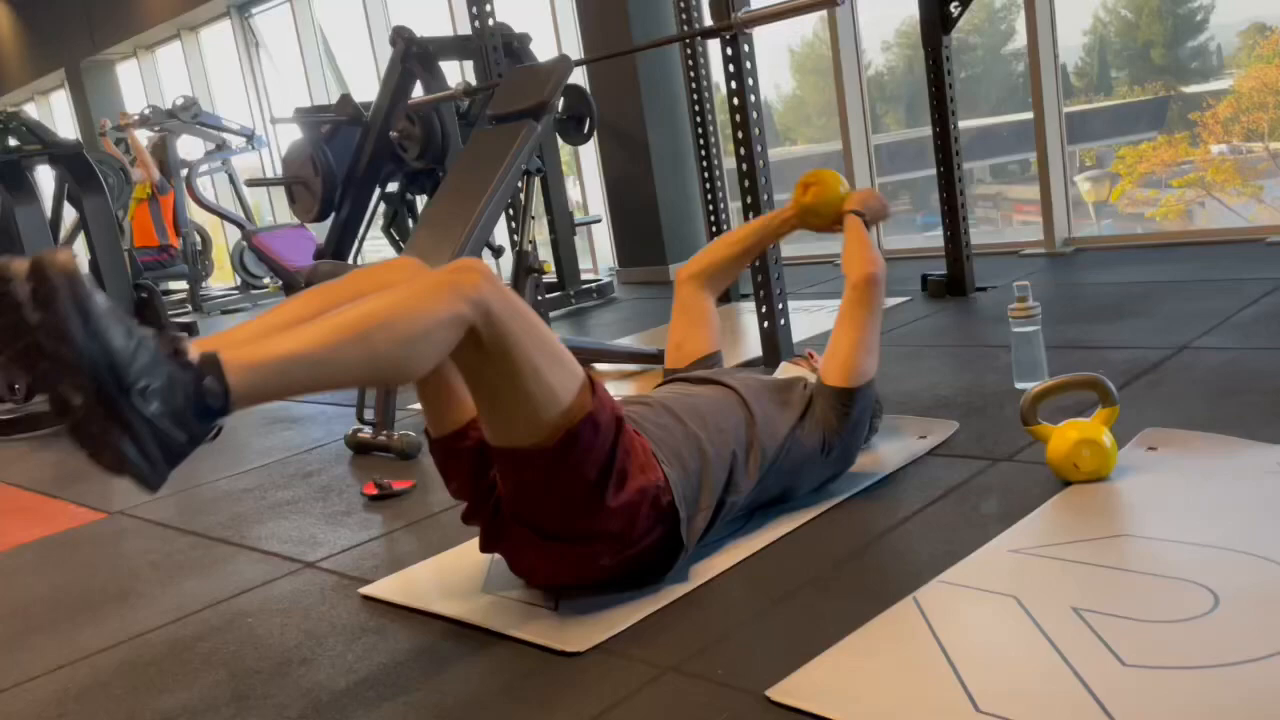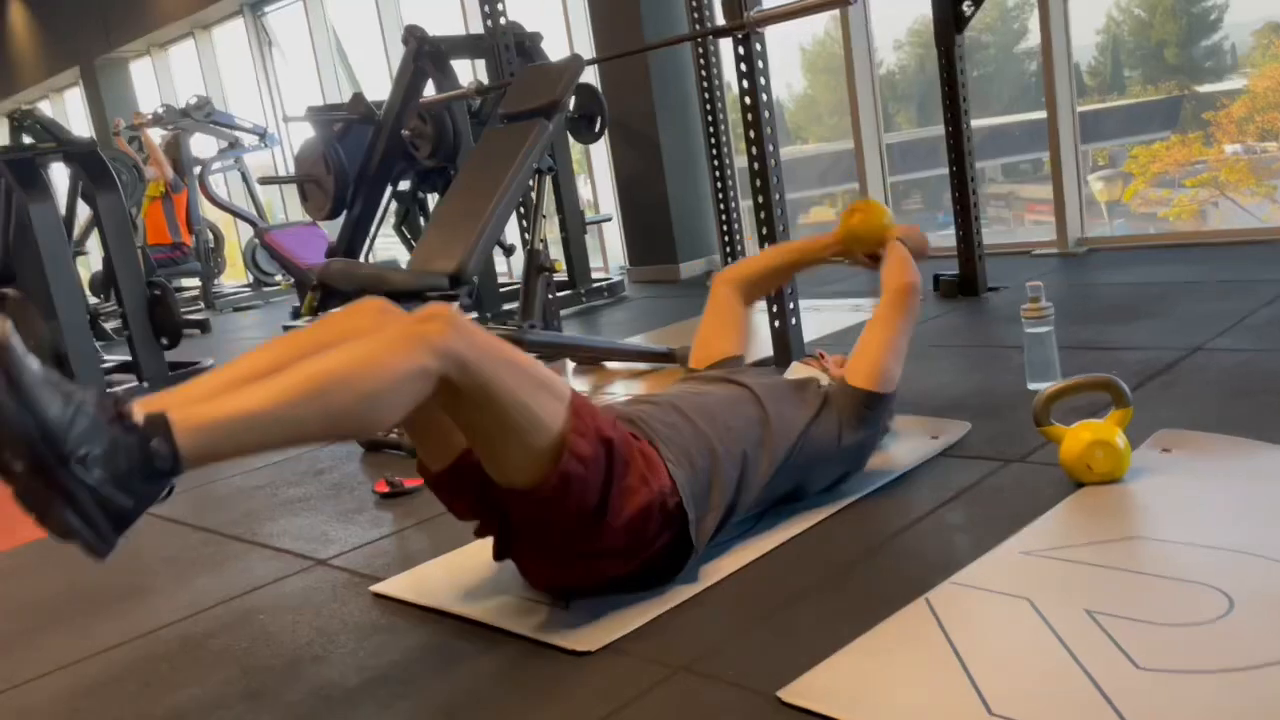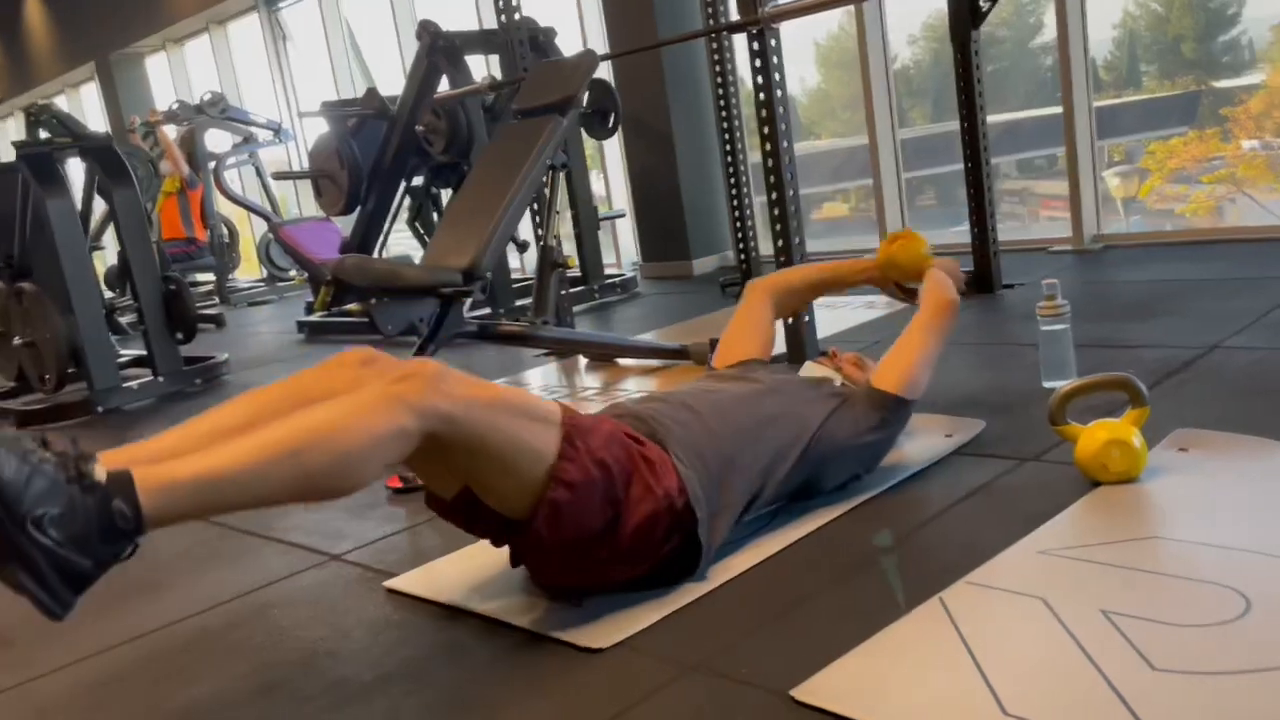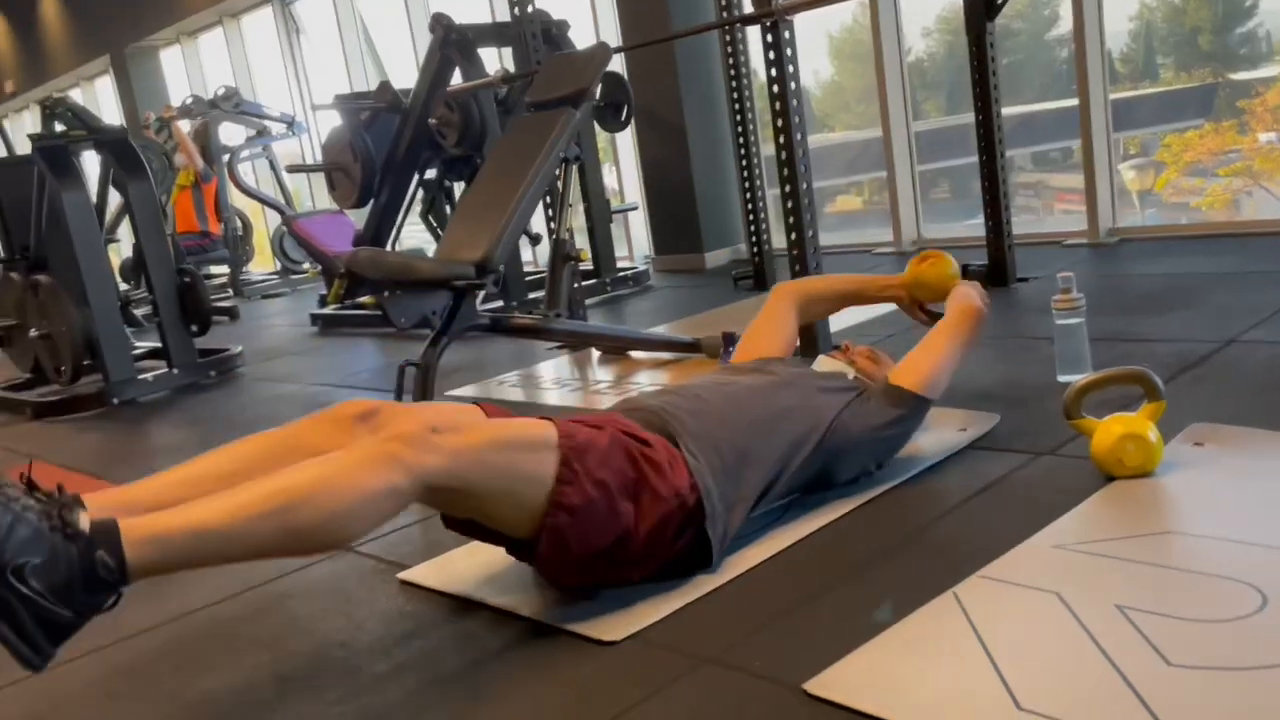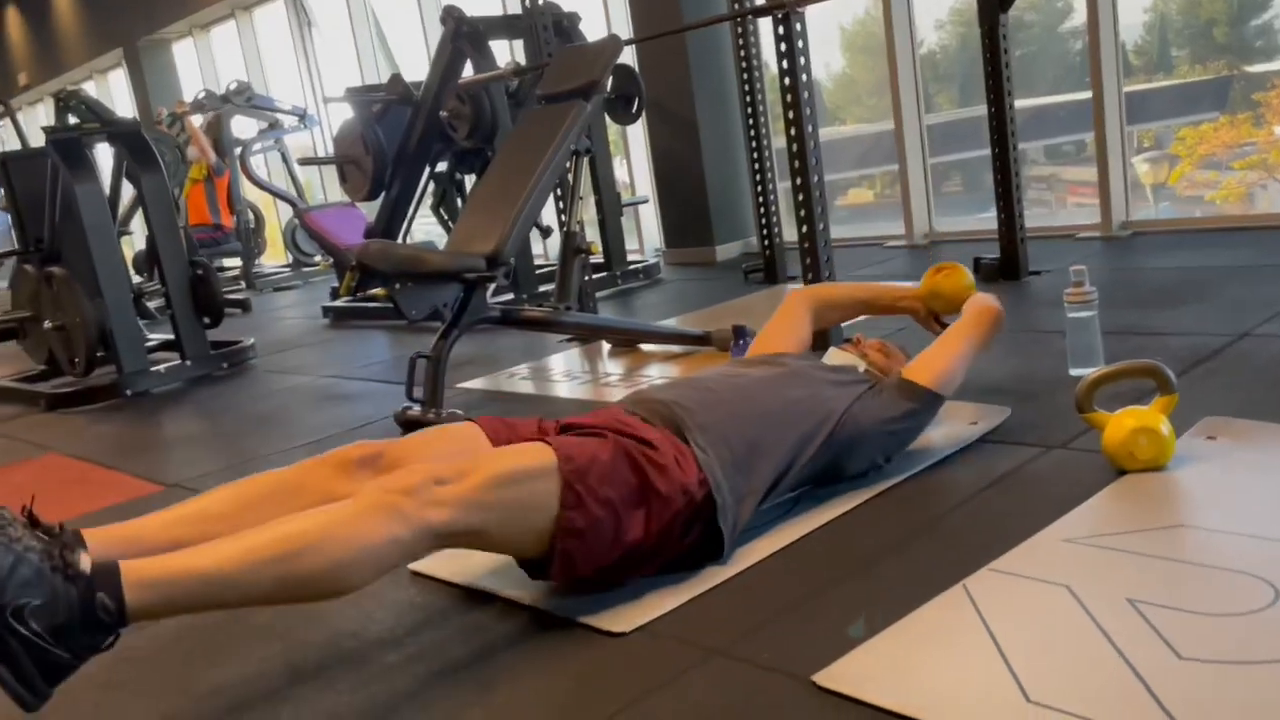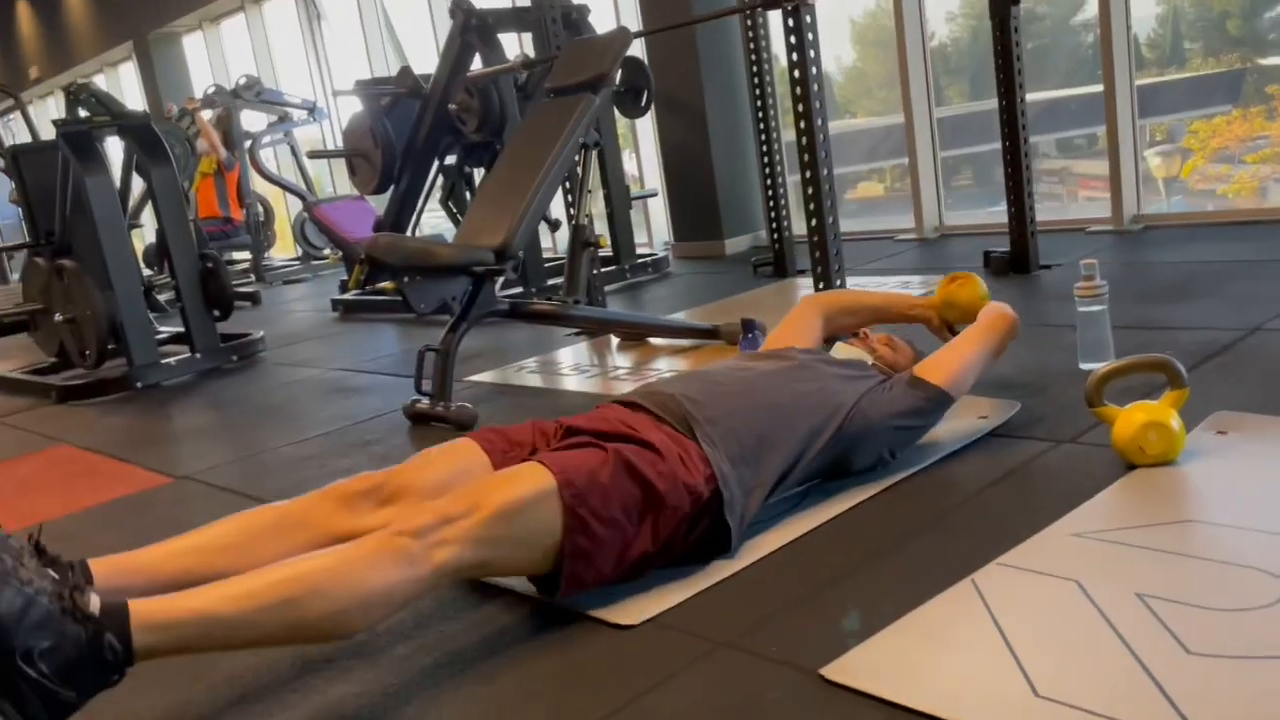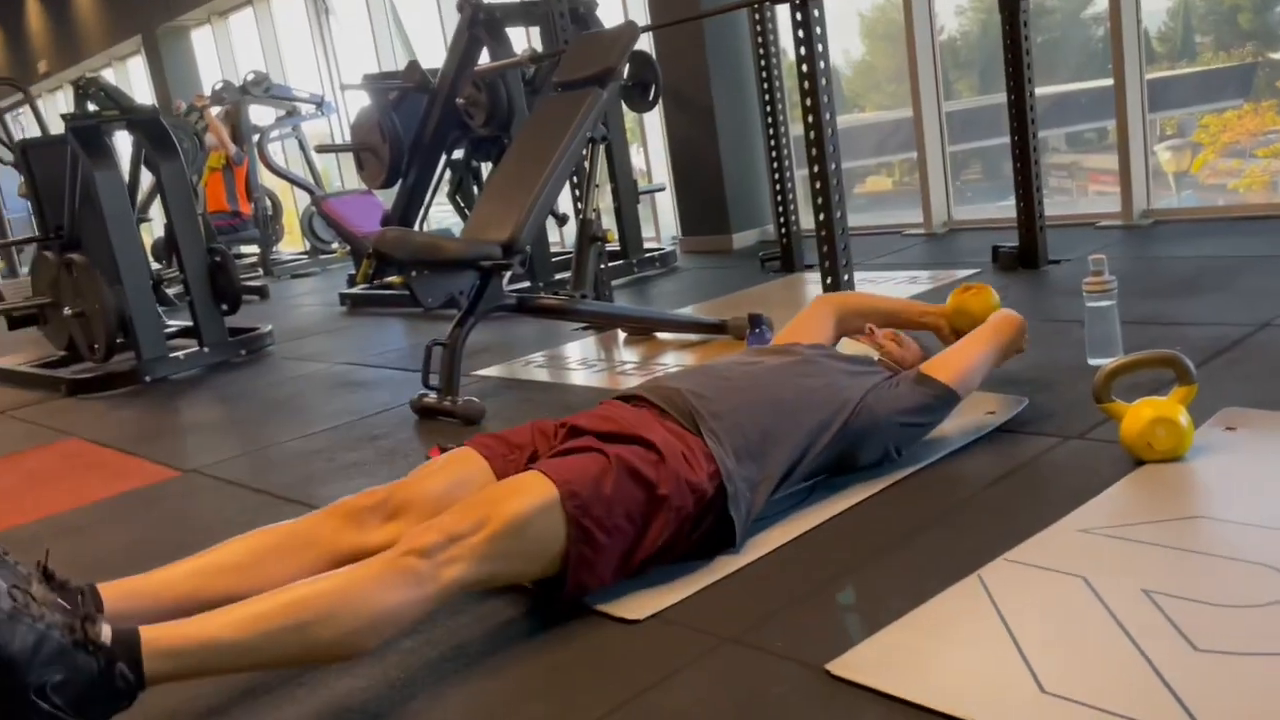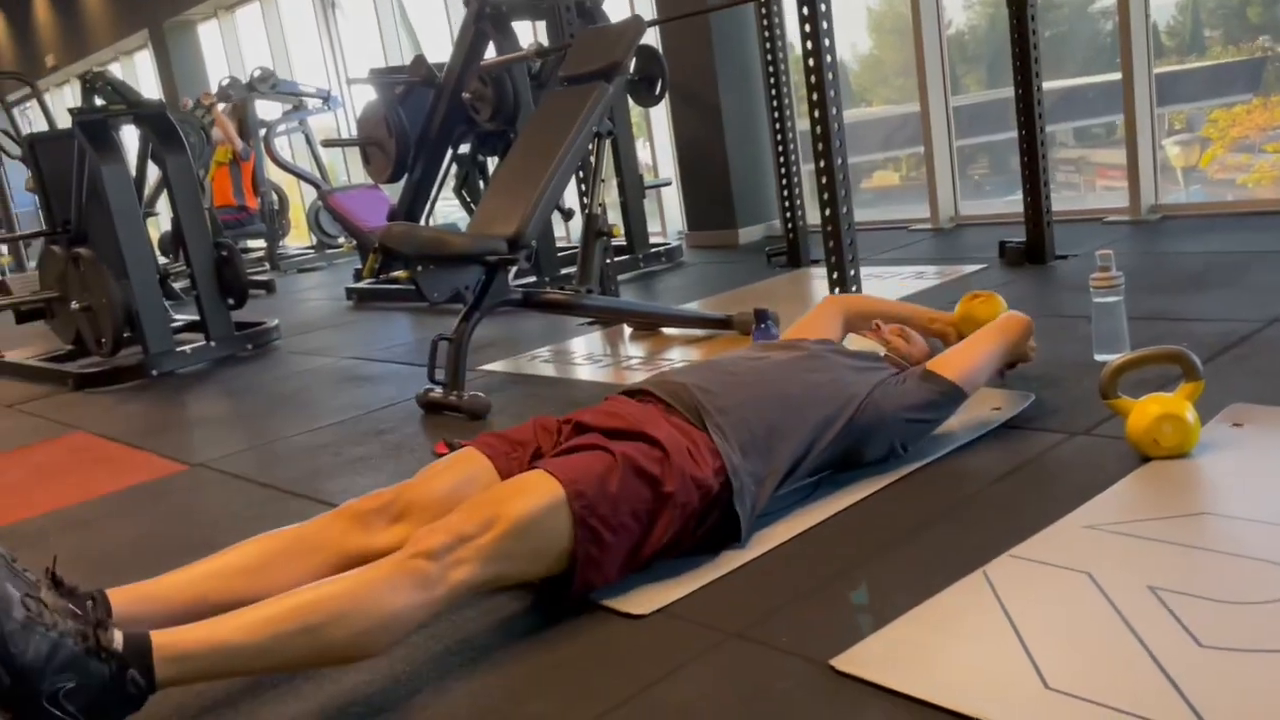
dt=0.1s
person 1, frame 1
left shoulder: (823, 433)
right shoulder: (713, 383)
left elbow: (863, 301)
right elbow: (693, 280)
left wrist: (852, 228)
right wrist: (787, 216)
left hip: (621, 509)
right hip: (530, 496)
left knee: (466, 286)
right knee: (392, 277)
left ankle: (176, 403)
right ankle: (159, 376)
person 1, frame 2
left shoulder: (834, 427)
right shoulder: (734, 383)
left elbow: (898, 304)
right elbow: (732, 286)
left wrist: (894, 250)
right wrist: (836, 242)
left hip: (632, 515)
right hip: (547, 503)
left knee: (437, 335)
right knee: (372, 318)
left ankle: (133, 456)
right ankle: (115, 431)
person 1, frame 3
left shoulder: (850, 433)
right shoulder: (754, 379)
left elbow: (922, 344)
right elbow: (766, 288)
left wrist: (934, 286)
right wrist: (870, 266)
left hip: (646, 498)
right hip: (582, 457)
left knee: (415, 396)
right knee: (361, 370)
left ankle: (102, 519)
right ankle: (85, 479)
person 1, frame 4
left shoulder: (863, 423)
right shoulder: (779, 379)
left elbow: (953, 337)
right elbow: (787, 295)
left wrist: (959, 301)
right wrist: (897, 280)
left hip: (661, 494)
right hip: (601, 439)
left knee: (410, 452)
right knee: (362, 422)
left ankle: (88, 564)
person 1, frame 5
left shoulder: (873, 416)
right shoulder: (791, 368)
left elbow: (974, 332)
right elbow: (802, 298)
left wrist: (974, 307)
right wrist: (914, 293)
left hip: (670, 480)
right hip: (603, 430)
left knee: (421, 504)
right knee: (363, 471)
left ankle: (91, 611)
person 1, frame 6
left shoulder: (880, 406)
right shoulder: (802, 366)
left elbow: (982, 341)
right elbow: (816, 303)
left wrist: (985, 315)
right wrist: (928, 299)
left hip: (678, 477)
right hip: (609, 428)
left knee: (429, 541)
right knee: (371, 500)
right ankle: (83, 587)
person 1, frame 7
left shoulder: (891, 403)
right shoulder: (810, 360)
left elbow: (1001, 337)
right elbow: (831, 299)
left wrist: (1002, 324)
right wrist: (939, 308)
left hip: (680, 471)
right hip: (610, 425)
left knee: (439, 556)
right knee: (378, 516)
right ankle: (90, 613)
person 1, frame 8
left shoulder: (895, 397)
right shoulder: (817, 357)
left elbow: (1006, 341)
right elbow: (840, 299)
left wrist: (1005, 325)
right wrist: (947, 311)
left hip: (685, 466)
right hip: (616, 421)
left knee: (446, 557)
right knee: (385, 518)
right ankle: (99, 616)
